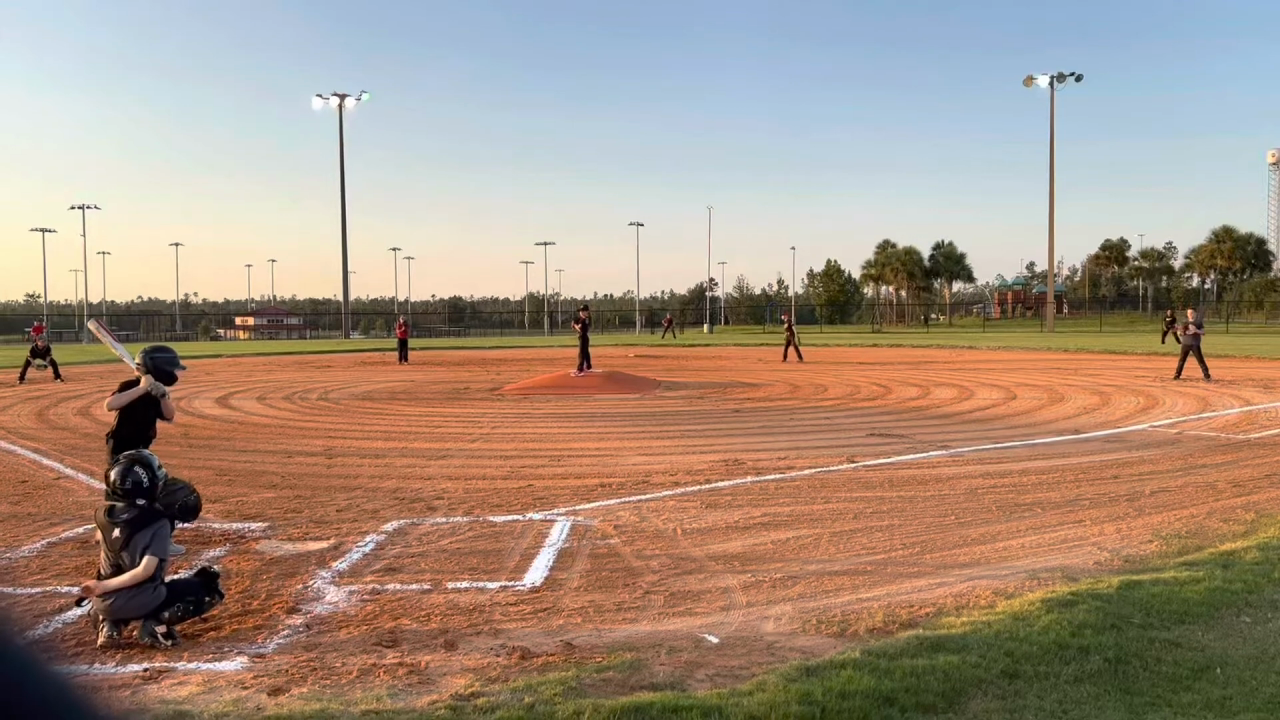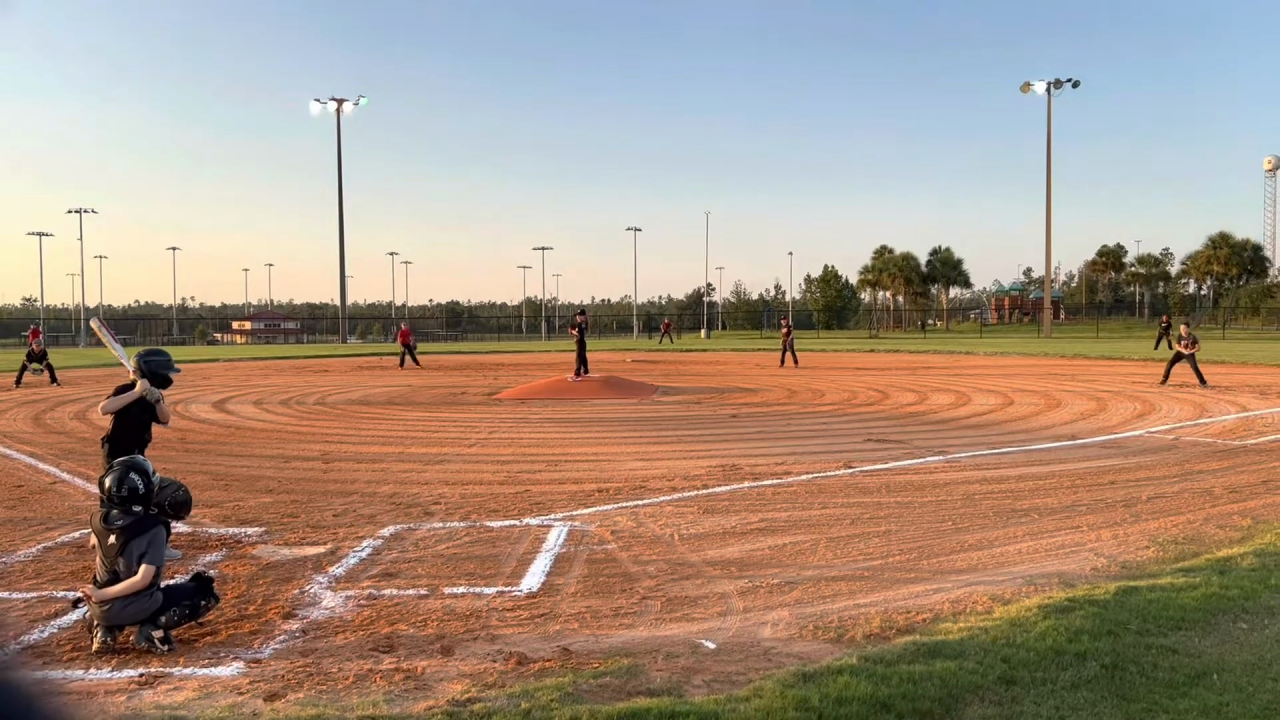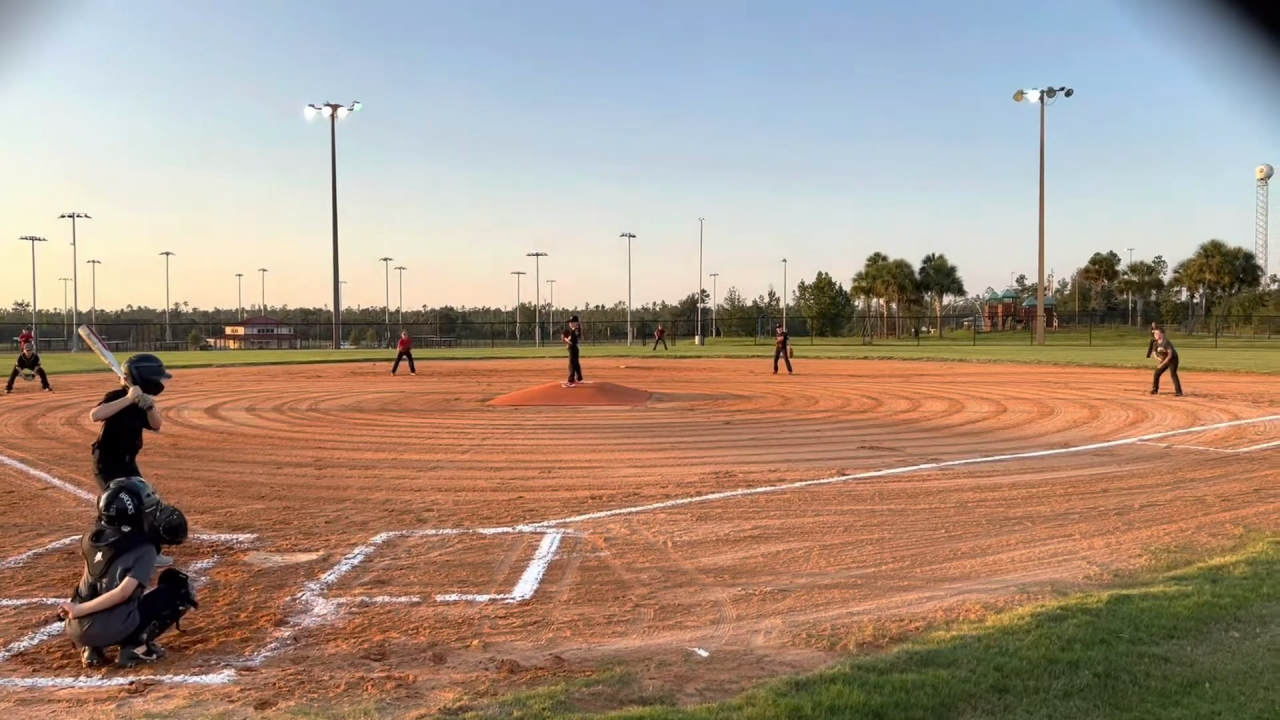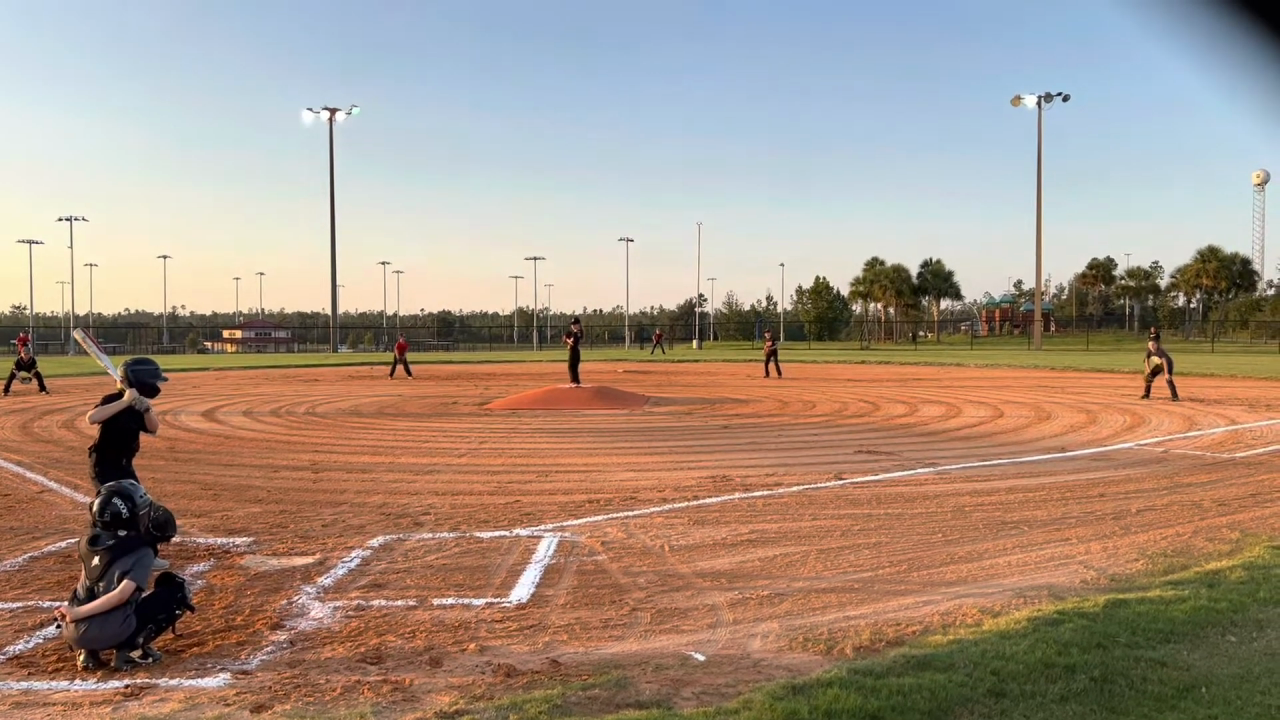
dt=1s
person 1, frame 1
left shoulder: (155, 391)
right shoulder: (131, 387)
left elbow: (169, 417)
right elbow: (109, 405)
left wrist: (163, 395)
right wrist: (141, 389)
left hip: (139, 451)
right hip: (122, 451)
person 1, frame 2
left shoulder: (153, 394)
right shoulder: (126, 391)
left elbow: (165, 420)
right elbow: (103, 409)
left wrist: (157, 400)
right wrist: (136, 393)
left hip: (135, 455)
right hip: (117, 456)
person 1, frame 3
left shoulder: (142, 401)
right shoulder: (117, 397)
left elbow: (156, 426)
right elbow: (95, 415)
left wrist: (149, 407)
right wrist: (129, 399)
left hip: (127, 462)
right hip: (107, 462)
person 1, frame 4
right shoulder: (112, 402)
left elbow: (151, 427)
right elbow: (91, 418)
left wrist: (143, 406)
right wrist: (124, 401)
left hip: (124, 465)
right hip: (105, 469)
person 2, frame 1
left shoulder: (103, 515)
right shoulder: (158, 523)
right elbow: (145, 571)
right wrist: (103, 587)
left hip: (107, 603)
right hip: (143, 603)
right knee: (209, 586)
left ankle: (110, 624)
right ankle: (157, 624)
person 2, frame 2
left shoulder: (99, 520)
right shoulder: (153, 529)
right elbow: (142, 580)
right wrist: (101, 594)
left hip: (101, 609)
right hip: (137, 610)
right knee: (205, 592)
left ankle: (105, 629)
right ankle: (153, 630)
person 2, frame 3
left shoulder: (93, 538)
right shoulder: (144, 549)
right elbow: (122, 593)
right wrist: (78, 610)
left hip: (77, 630)
right hip: (112, 631)
right knee: (180, 588)
left ankle: (92, 648)
right ankle: (136, 647)
person 2, frame 4
left shoulder: (90, 542)
right shoulder: (142, 552)
right elbow: (120, 596)
right wrist: (77, 614)
left hip: (73, 632)
right hip: (109, 634)
right knee: (177, 591)
left ankle: (88, 651)
right ankle: (132, 650)
